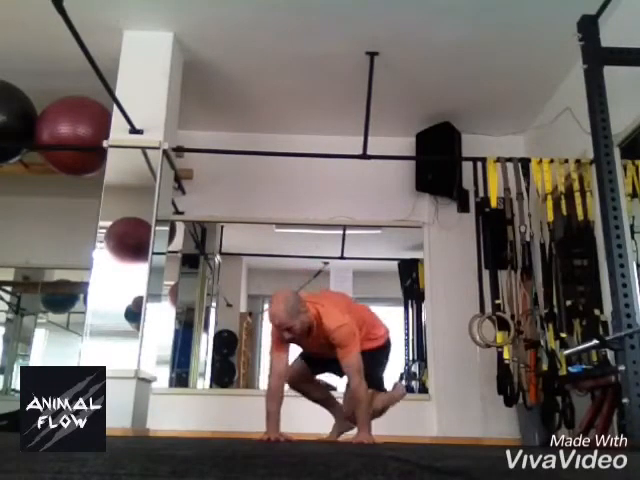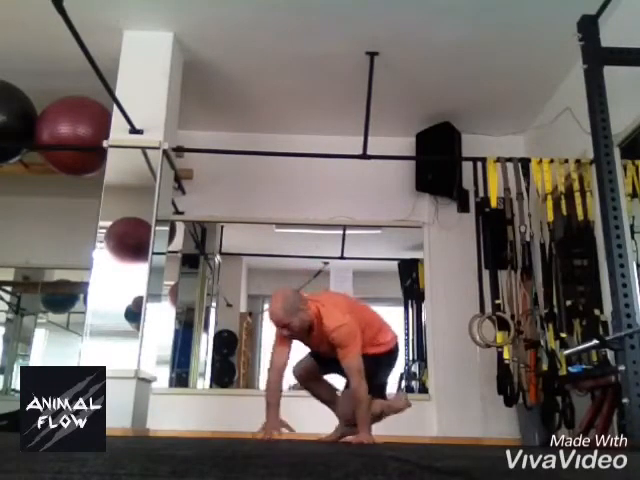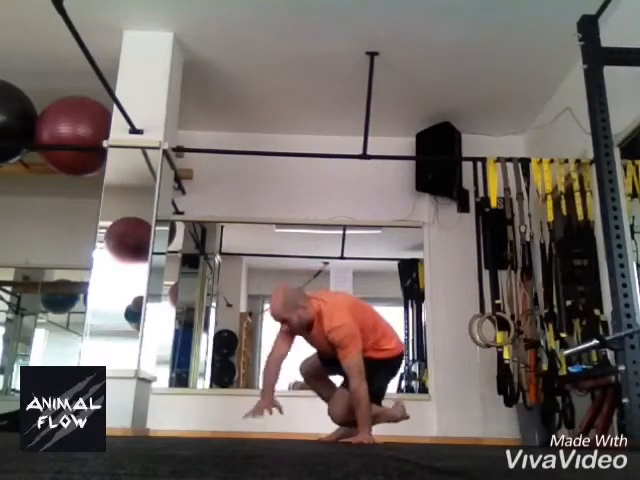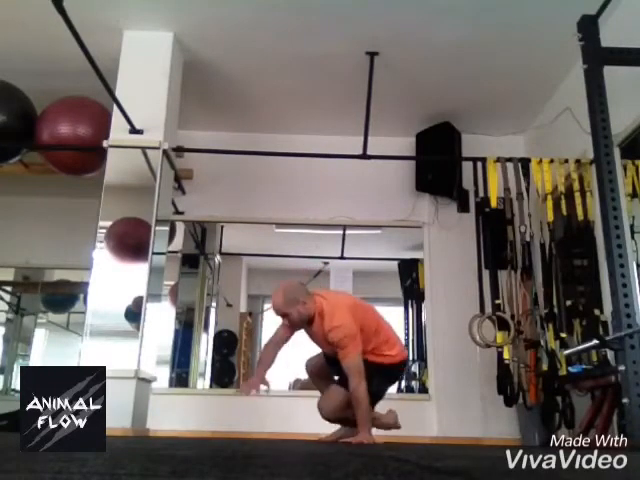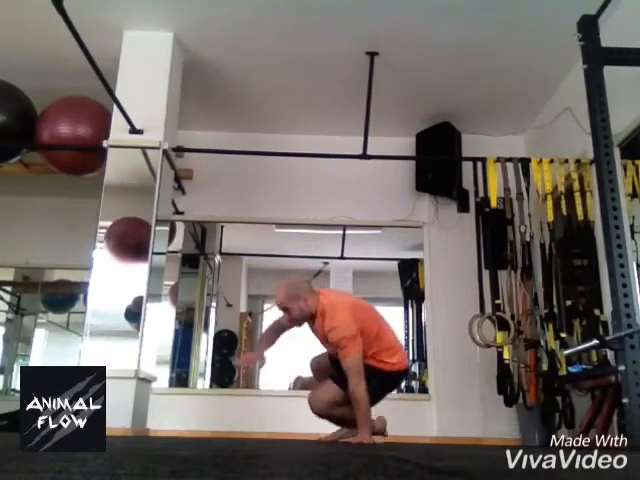
dt=0.1s
person 1, frame 1
left shoulder: (336, 322)
right shoulder: (282, 322)
left elbow: (356, 379)
right elbow: (277, 375)
left wrist: (364, 432)
right wrist: (272, 428)
left hip: (371, 342)
left knee: (353, 414)
right knee: (293, 376)
left ankle: (394, 394)
right ankle: (341, 416)
person 1, frame 2
left shoulder: (337, 323)
right shoulder: (288, 320)
left elbow: (357, 380)
right elbow: (276, 368)
left wrist: (365, 433)
right wrist: (272, 417)
left hip: (378, 347)
left knee: (349, 414)
right knee: (301, 372)
left ankle: (396, 404)
right ankle: (353, 422)
person 1, frame 3
left shoulder: (337, 322)
right shoulder: (292, 316)
left elbow: (357, 380)
right elbow: (276, 356)
left wrist: (364, 433)
right wrist: (266, 397)
left hip: (384, 353)
left knee: (339, 414)
right knee: (308, 370)
left ankle: (392, 414)
person 1, frame 4
left shoulder: (338, 322)
right shoulder: (306, 307)
left elbow: (356, 380)
right elbow: (274, 342)
left wrist: (364, 432)
right wrist: (259, 375)
left hip: (387, 359)
right hip: (366, 348)
left knee: (328, 408)
right knee: (313, 367)
left ankle: (382, 420)
right ankle: (354, 423)
person 1, frame 5
left shoulder: (338, 322)
right shoulder: (311, 303)
left elbow: (356, 380)
right elbow: (277, 327)
left wrist: (364, 432)
right wrist: (258, 350)
left hip: (388, 366)
left knee: (318, 402)
right knee: (318, 366)
left ankle: (373, 426)
right ankle: (354, 424)
